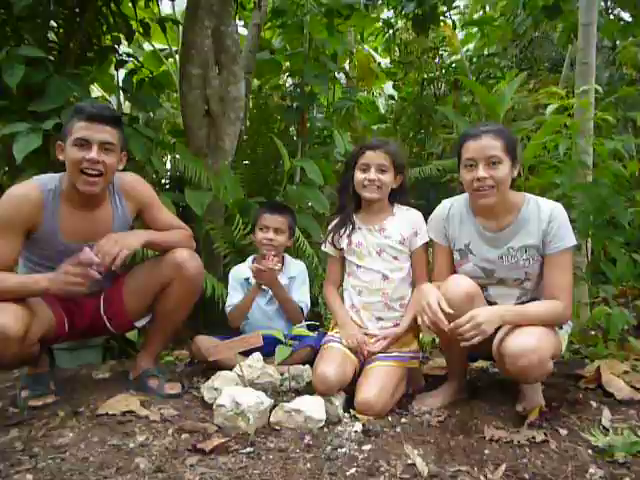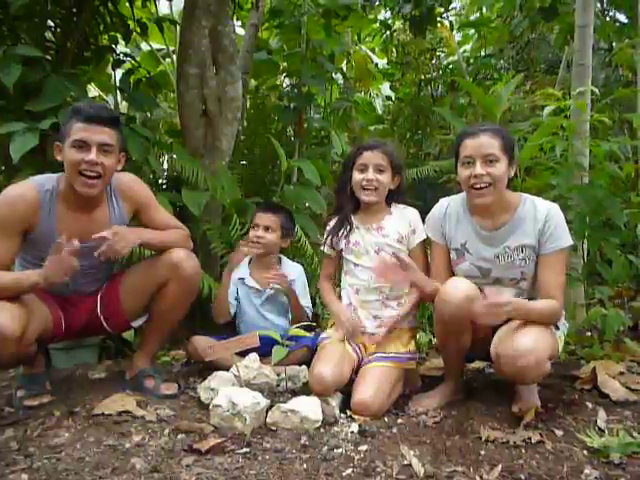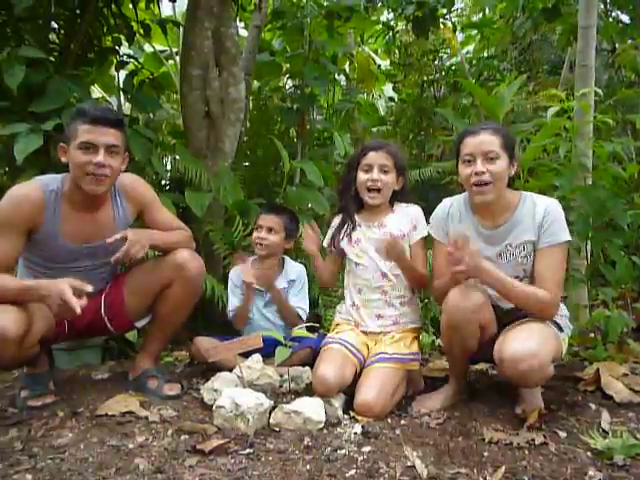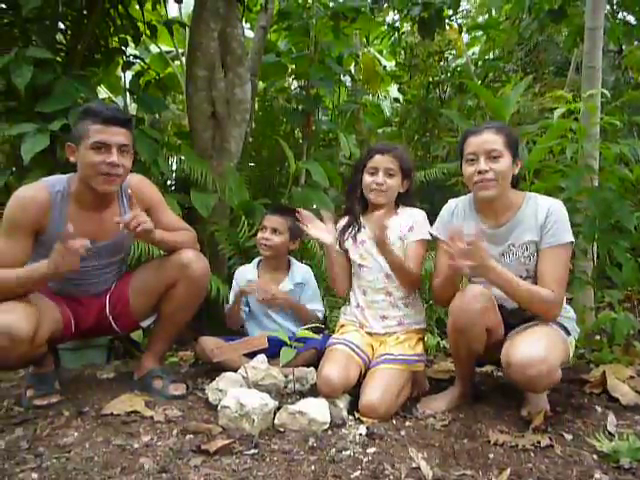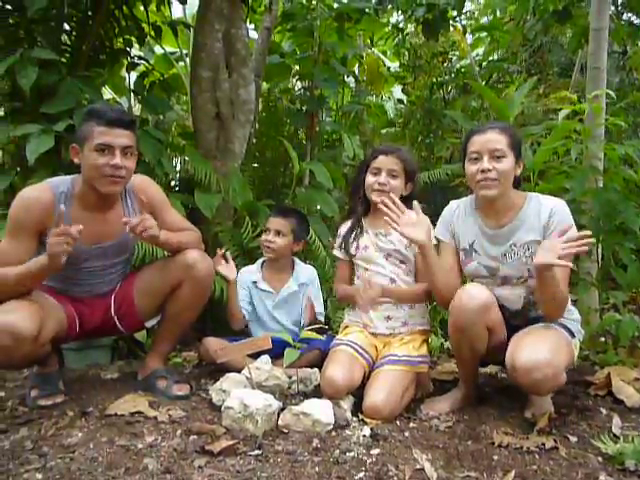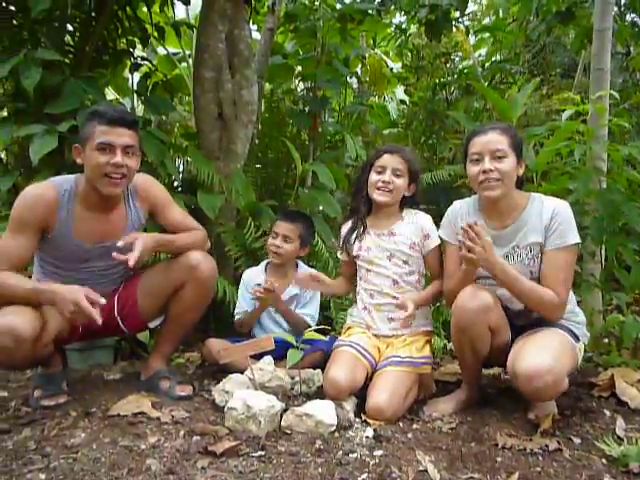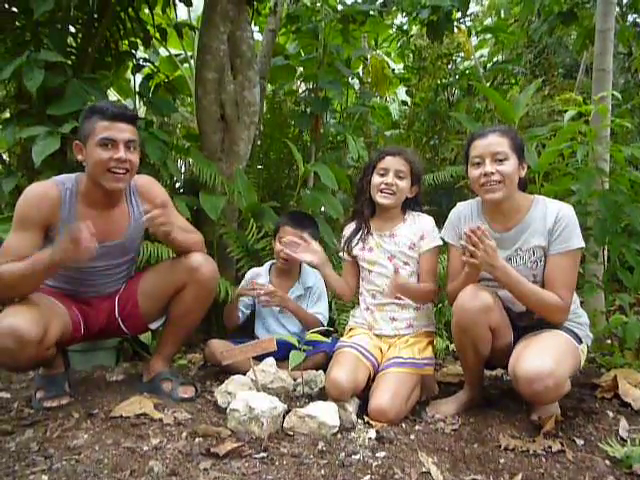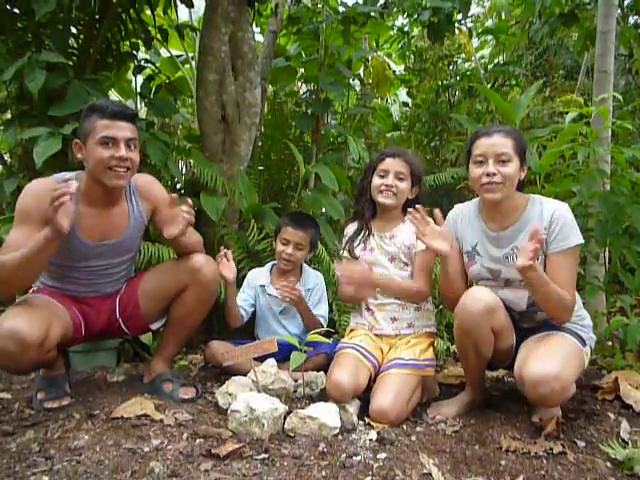
dt=0.2s
person 1, frame 1
left shoulder: (131, 188)
right shoulder: (26, 198)
left elbow: (186, 238)
left wrist: (140, 236)
right wrist: (50, 281)
left hip: (108, 301)
right hip: (46, 305)
left knee: (188, 264)
left ankle: (145, 365)
right ankle: (38, 364)
person 1, frame 2
left shoulder: (128, 189)
left elbow: (184, 239)
left wrist: (139, 234)
right wrist: (39, 276)
left hip: (104, 300)
right hip: (41, 305)
left knee: (184, 264)
left ankle: (141, 365)
right ankle: (34, 364)
person 1, frame 3
left shoulder: (131, 189)
right shoulder: (27, 199)
left elbow: (186, 239)
left wrist: (148, 237)
right wrist: (46, 290)
left hip: (108, 300)
right hip: (44, 307)
left knee: (189, 264)
left ankle: (144, 365)
right ankle: (37, 364)
person 1, frame 4
left shoulder: (137, 189)
right shoulder: (34, 200)
left elbow: (191, 241)
left wrist: (153, 234)
right wrist: (49, 268)
left hip: (113, 301)
right hip: (51, 303)
left knee: (193, 265)
left ankle: (149, 365)
right ankle: (43, 364)
person 1, frame 5
left shoulder: (141, 190)
right shoulder: (38, 200)
left elbow: (195, 241)
left wrist: (158, 235)
right wrist: (48, 263)
left hip: (118, 300)
right hip: (55, 304)
left knee: (198, 265)
left ankle: (153, 366)
right ankle: (47, 364)
person 1, frame 6
left shoulder: (145, 189)
right shoulder: (41, 199)
left elbow: (201, 239)
left wrist: (155, 242)
right wrist: (56, 293)
left hip: (121, 301)
right hip: (59, 306)
left knee: (201, 266)
left ankle: (156, 366)
right ankle: (51, 364)
person 1, frame 7
left shoulder: (146, 189)
right shoulder: (44, 197)
left elbow: (199, 246)
left wrist: (171, 234)
right wrist: (56, 256)
left hip: (123, 300)
right hip: (59, 303)
left knee: (202, 268)
left ankle: (158, 367)
right ankle: (53, 365)
person 1, frame 8
left shoulder: (144, 187)
right shoulder: (43, 193)
left elbow: (198, 246)
left wrist: (178, 235)
right wrist: (51, 235)
left hip: (123, 301)
right hip: (61, 304)
left knee: (204, 269)
left ankle: (159, 368)
right ankle: (54, 366)
person 2, frame 1
left shoulder: (548, 215)
right shoulder: (447, 214)
left elbow: (561, 307)
right elbow: (442, 288)
left wrist: (499, 315)
right wrist: (427, 292)
left hip: (534, 322)
right hip: (474, 324)
left knee: (521, 355)
right knee: (458, 289)
left ankle: (530, 381)
right ankle: (455, 382)
person 2, frame 2
left shoulder: (544, 215)
right shoulder: (444, 213)
left elbow: (553, 307)
right elbow: (443, 292)
left wrist: (512, 307)
left hip: (533, 320)
right hip: (472, 327)
left knee: (517, 357)
right knee: (460, 293)
left ankle: (525, 382)
right ankle: (452, 381)
person 2, frame 3
left shoulder: (545, 211)
right shoulder: (448, 212)
left elbow: (548, 305)
right elbow: (440, 295)
left wrist: (484, 270)
right wrist: (458, 274)
left hip: (536, 320)
right hip: (476, 326)
left knee: (520, 359)
right knee: (463, 298)
left ankle: (529, 385)
right ankle: (456, 384)
person 2, frame 4
left shoulder: (548, 213)
right shoulder: (452, 212)
left elbow: (550, 306)
right elbow: (443, 297)
left wrist: (487, 266)
right wrist: (453, 268)
left hip: (541, 322)
right hip: (484, 328)
left knee: (526, 364)
right knee: (472, 298)
left ankle: (534, 388)
right ankle: (462, 386)
person 2, frame 5
left shoulder: (551, 211)
right shoulder: (455, 214)
left elbow: (556, 308)
right elbow: (447, 297)
left wrist: (544, 269)
right wrist: (425, 247)
left hip: (545, 323)
right hip: (484, 326)
left knee: (532, 367)
right knee: (470, 298)
left ankle: (539, 390)
right ankle: (466, 388)
person 2, frame 6
left shoulder: (554, 212)
right shoulder: (459, 214)
left elbow: (555, 307)
right elbow: (451, 298)
left wrist: (494, 263)
right wrist: (470, 266)
left hip: (551, 325)
right hip: (490, 328)
left knee: (535, 374)
right knee: (471, 300)
left ankle: (545, 390)
right ankle: (469, 389)
person 2, frame 7
left shoulder: (557, 216)
right shoulder: (461, 216)
left elbow: (559, 311)
right elbow: (454, 301)
left wrist: (499, 269)
right wrist: (469, 266)
left hip: (554, 327)
right hip: (493, 330)
left knee: (535, 377)
right knee: (472, 299)
left ankle: (546, 392)
right ankle: (472, 390)
person 2, frame 8
left shoulder: (554, 215)
right shoulder: (459, 218)
left elbow: (563, 310)
right elbow: (452, 303)
left wrist: (530, 271)
right wrist: (446, 255)
left hip: (555, 328)
right hip: (493, 330)
left knee: (542, 381)
right knee: (475, 302)
left ankle: (548, 395)
right ankle: (473, 392)
person 3, frame 1
left shoulder: (411, 219)
right shoulder: (341, 225)
left elbow: (421, 285)
right elbow: (331, 286)
left wrist: (402, 329)
right wrist: (346, 326)
left hip: (395, 330)
right hip: (352, 325)
left knee: (369, 404)
right knee: (325, 381)
left ankle: (403, 373)
right ankle: (364, 368)
person 3, frame 2
left shoulder: (407, 218)
right shoulder: (339, 224)
right elbow: (325, 281)
left wrist: (398, 316)
right wrist: (337, 312)
left hip: (395, 328)
right hip: (349, 323)
left knee: (366, 404)
right knee: (322, 382)
left ankle: (400, 373)
right ankle: (365, 370)
person 3, frame 3
left shoulder: (409, 216)
right shoulder: (343, 223)
left elbow: (421, 283)
right elbow: (329, 281)
left wrist: (401, 257)
right wrist: (313, 251)
left hip: (398, 327)
right hip: (352, 321)
left knee: (367, 406)
right knee: (324, 384)
left ankle: (403, 376)
right ankle: (369, 370)
person 3, frame 4
left shoulder: (414, 218)
right shoulder: (348, 224)
left elbow: (413, 282)
right elbow: (339, 286)
left wrist: (384, 246)
right wrist: (329, 245)
left hip: (401, 328)
right hip: (356, 324)
left knee: (373, 406)
right knee: (330, 384)
left ankle: (408, 375)
right ankle: (370, 372)
person 3, frame 5
right shoulder: (350, 228)
left elbow: (428, 287)
right elbow: (342, 284)
left wrist: (385, 292)
right wrist: (355, 293)
left hip: (405, 330)
right hip: (360, 326)
left knee: (378, 408)
right knee: (334, 384)
left ankle: (413, 377)
right ankle: (375, 373)
person 3, frame 6
left shoulder: (421, 224)
right shoulder: (352, 229)
left elbow: (439, 282)
left wrist: (416, 301)
right wrist: (321, 282)
left hip: (410, 331)
right hip: (364, 325)
left knee: (380, 409)
right knee: (336, 386)
left ankle: (416, 379)
right ankle: (382, 375)
person 3, frame 7
left shoulder: (423, 226)
right shoulder: (354, 230)
left elbow: (429, 290)
right elbow: (348, 290)
left wrist: (405, 287)
right wrist: (320, 262)
left hip: (411, 331)
right hip: (363, 327)
left knee: (382, 410)
right knee: (338, 388)
left ankle: (417, 378)
right ankle: (375, 374)
person 3, frame 8
right shoulder: (355, 231)
left elbow: (422, 290)
right elbow: (346, 293)
left wrist: (373, 279)
right wrist: (358, 285)
left hip: (412, 333)
right hip: (367, 328)
left knee: (384, 411)
right knee: (340, 387)
left ankle: (420, 381)
right ankle: (382, 376)
person 4, frame 1
left shoulder: (297, 269)
right shoulder: (239, 272)
left elbow: (298, 319)
right elbow: (234, 322)
left wrist: (275, 284)
right wrist: (257, 285)
left hip: (288, 344)
left knee: (316, 340)
right knee: (199, 343)
person 4, frame 2
left shoulder: (294, 272)
right shoulder: (236, 272)
left elbow: (302, 324)
right elbow: (220, 318)
left wrist: (290, 292)
right wrist: (228, 273)
left hip: (285, 345)
left knee: (311, 342)
right knee: (196, 344)
person 4, frame 3
left shoulder: (297, 272)
right shoulder: (238, 273)
left elbow: (296, 324)
right elbow: (238, 325)
left wrist: (272, 289)
right wrist: (248, 289)
left hip: (287, 346)
left knee: (314, 343)
right knee: (199, 345)
person 4, frame 4
left shoulder: (303, 274)
right shoulder: (244, 274)
left elbow: (316, 323)
right elbow: (233, 324)
left wrist: (290, 303)
right wrist: (239, 296)
left hip: (292, 346)
left knee: (321, 343)
right knee: (204, 344)
person 4, frame 5
left shoulder: (308, 275)
right shoulder: (247, 274)
left elbow: (315, 327)
right elbow: (236, 324)
left wrist: (311, 320)
right wrist: (231, 284)
left hip: (295, 348)
right hip: (258, 347)
left knee: (324, 344)
right knee: (208, 345)
person 4, frame 6
right shoulder: (251, 276)
left elbow: (305, 330)
right elbow: (241, 328)
left wrist: (279, 303)
right wrist: (262, 305)
left knee: (327, 345)
right knee: (211, 347)
person 4, frame 7
left shoulder: (314, 279)
right shoulder: (254, 276)
left elbow: (318, 329)
right elbow: (230, 323)
left wrist: (289, 304)
right wrist: (238, 296)
left knee: (330, 346)
right knee: (213, 348)
person 4, frame 8
left shoulder: (315, 280)
right shoulder: (256, 277)
left elbow: (318, 332)
right elbow: (234, 323)
left wrist: (301, 304)
right wrist: (229, 284)
left hip: (302, 351)
left knee: (330, 348)
right knee: (214, 349)
